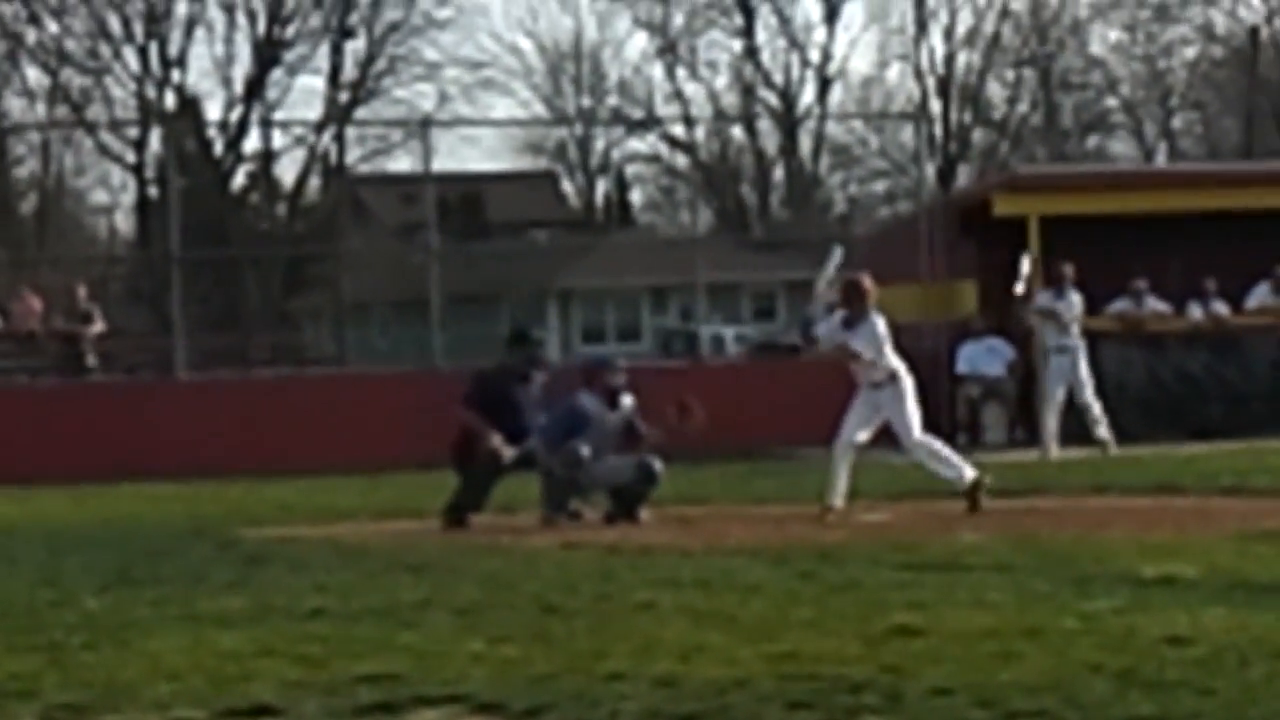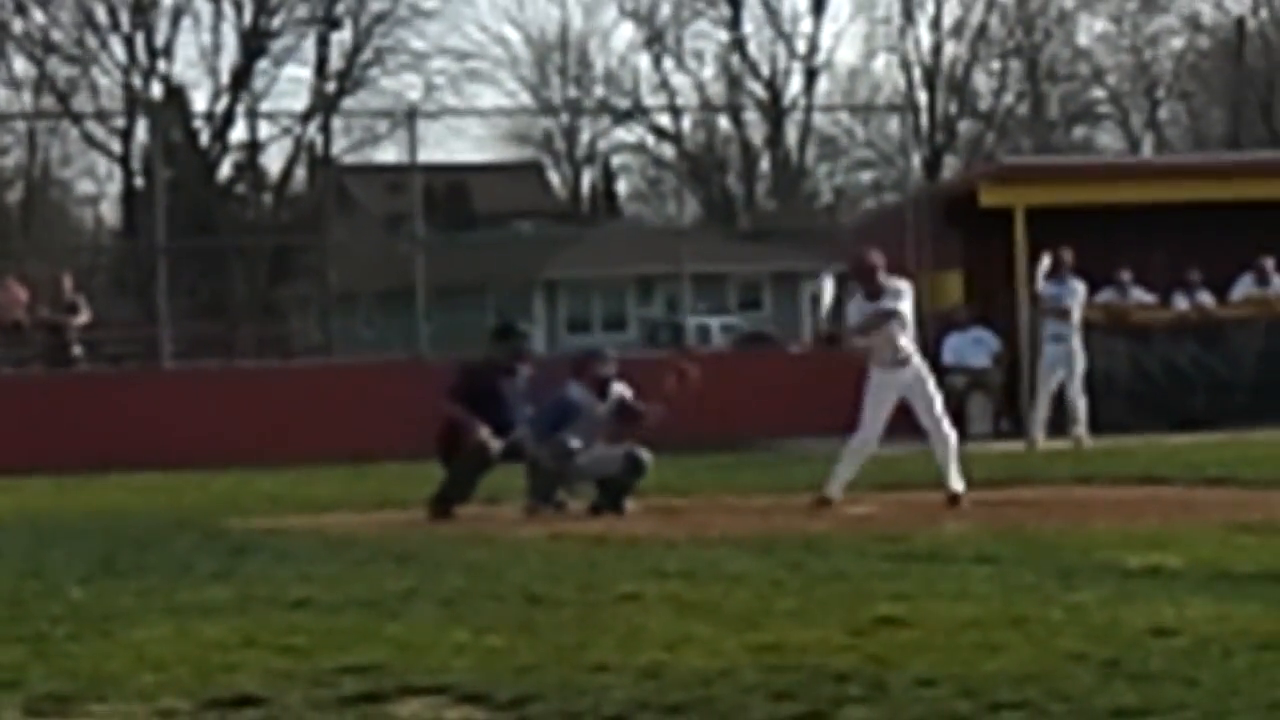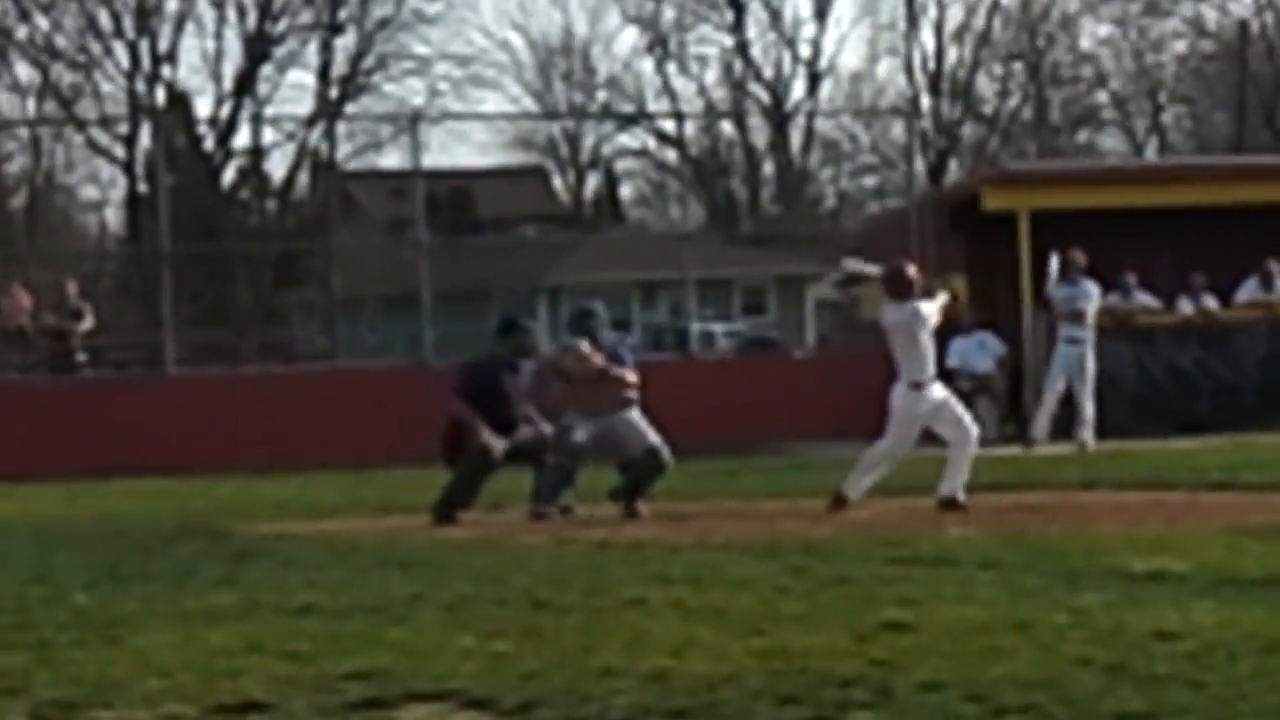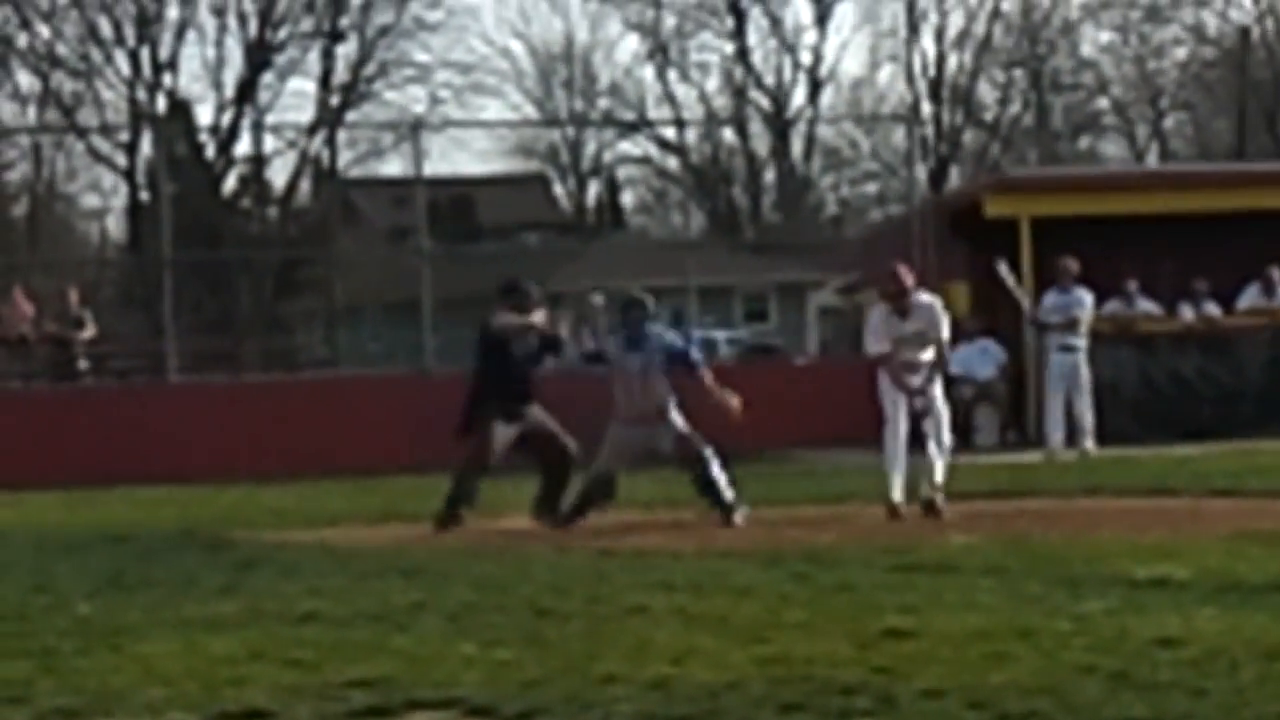
dt=0.4s
person 1, frame 1
left shoulder: (874, 326)
right shoulder: (838, 318)
left elbow: (847, 355)
right elbow: (815, 339)
left wrist: (813, 348)
left hip: (894, 385)
right hip: (869, 389)
left knee: (912, 437)
right knee: (844, 442)
left ankle: (969, 480)
right ankle: (834, 501)
person 1, frame 2
left shoulder: (901, 288)
right shoulder: (856, 306)
left elbow: (885, 315)
right elbow: (860, 344)
left wrist: (859, 329)
left hip: (914, 366)
right hip: (883, 374)
left knee: (940, 426)
right knee: (866, 436)
left ankle: (953, 488)
right ankle: (831, 491)
person 1, frame 3
left shoulder: (890, 310)
right shoulder: (917, 311)
right elbow: (935, 305)
right wrist: (942, 296)
left hip: (931, 388)
right hip: (915, 393)
left knee: (967, 434)
right knee: (892, 446)
left ankle: (949, 495)
right ankle: (846, 493)
person 1, frame 4
left shoulder: (931, 305)
right shoulder: (877, 316)
left elbow: (943, 347)
right elbow: (882, 360)
left wrist: (927, 385)
right wrist: (907, 392)
left hip: (927, 375)
right hip: (893, 377)
left knee: (941, 434)
right knee: (897, 431)
left ankle: (931, 494)
right ankle: (894, 498)
person 2, frame 1
left shoulder: (534, 381)
right shoulder: (488, 379)
left elbow: (534, 418)
right elbow: (467, 415)
right wrist: (492, 438)
left hip: (521, 444)
right hip: (484, 446)
right knee: (492, 458)
right ankle: (455, 512)
person 2, frame 2
left shoulder: (522, 373)
right shoulder: (475, 372)
left elbow: (522, 407)
right elbow: (452, 407)
right wrist: (477, 427)
right hip: (470, 438)
right knee: (483, 448)
right ankle: (441, 503)
person 2, frame 3
left shoulder: (521, 367)
right shoulder: (480, 369)
right elbow: (458, 406)
left wrist: (538, 423)
right wrist: (481, 430)
left hip: (512, 433)
right hip: (480, 436)
left knee: (551, 442)
right knee: (489, 451)
right ankle: (445, 508)
person 2, frame 4
left shoulder: (537, 333)
right shoulder: (496, 333)
left elbow: (561, 348)
right elbow: (498, 325)
left wrist: (549, 329)
right wrist: (530, 320)
left hip: (525, 410)
right hip: (493, 411)
left knee: (564, 451)
right knee: (482, 455)
left ankle: (547, 509)
right ankle: (449, 513)
person 3, frame 1
left shoulder: (1075, 298)
right shoulder: (1043, 297)
left elbow: (1060, 319)
right elbow: (1035, 319)
left wrist: (1041, 312)
left hip: (1074, 353)
right hip: (1054, 355)
left knee: (1086, 396)
right knee: (1051, 400)
left ankle: (1102, 437)
right ankle: (1049, 445)
person 3, frame 2
left shoulder: (1077, 286)
right shoulder: (1046, 286)
left elbow: (1068, 314)
right elbow: (1041, 310)
left wrist: (1047, 310)
left hip: (1071, 343)
right hip: (1050, 343)
left knee: (1075, 390)
right knee: (1043, 389)
left ankle: (1079, 432)
right ankle: (1036, 435)
person 3, frame 3
left shoulder: (1091, 288)
right shoulder: (1059, 289)
left elbow: (1083, 315)
right elbow: (1056, 313)
left wrist: (1060, 314)
left hip: (1083, 346)
right hip: (1063, 345)
left knee: (1084, 393)
right knee: (1052, 389)
left ankle: (1085, 437)
right ankle: (1038, 434)
person 3, frame 4
left shoulder: (1084, 296)
right shoulder: (1049, 297)
left elbow: (1076, 324)
right elbow: (1042, 323)
left wrist: (1052, 326)
right wrist: (1042, 325)
left hip: (1077, 353)
right hip: (1055, 354)
left knee: (1082, 401)
right knee: (1053, 400)
left ankle: (1087, 444)
right ankle: (1054, 444)
person 4, frame 1
left shoulder: (625, 403)
right shoulder: (582, 407)
left elbow: (639, 440)
left hip: (599, 470)
right hip: (571, 474)
left knee: (651, 467)
left ankle: (624, 508)
person 4, frame 2
left shoulder: (616, 392)
right shoulder: (571, 397)
left hip: (587, 459)
right hip: (555, 462)
left knee: (639, 458)
left ankle: (609, 498)
right ankle: (541, 497)
person 4, frame 3
left shoulder: (615, 352)
right shoulder: (565, 356)
left elbow: (632, 380)
left wrist: (603, 369)
left hip: (620, 415)
right hip: (582, 417)
left knee: (657, 458)
right knee: (568, 448)
left ankle: (628, 495)
right ankle: (545, 501)
person 4, frame 4
left shoulder: (664, 342)
right shoulder: (617, 347)
left elbow: (697, 366)
left wrist: (716, 391)
left hip: (662, 417)
right hip: (626, 423)
left knee: (698, 452)
right knee: (603, 473)
left ankle: (727, 505)
right ankle: (576, 511)
